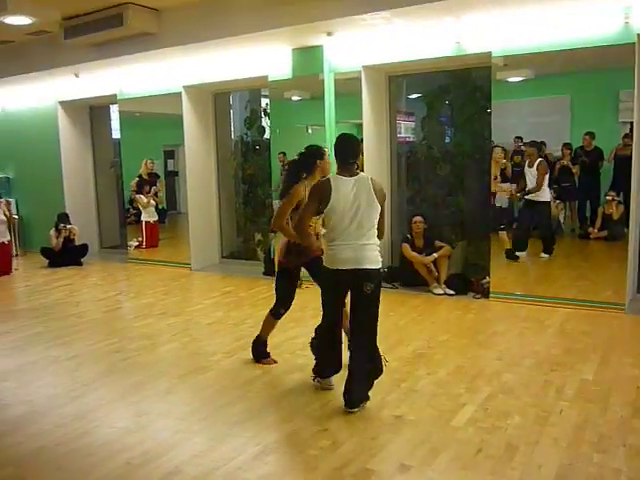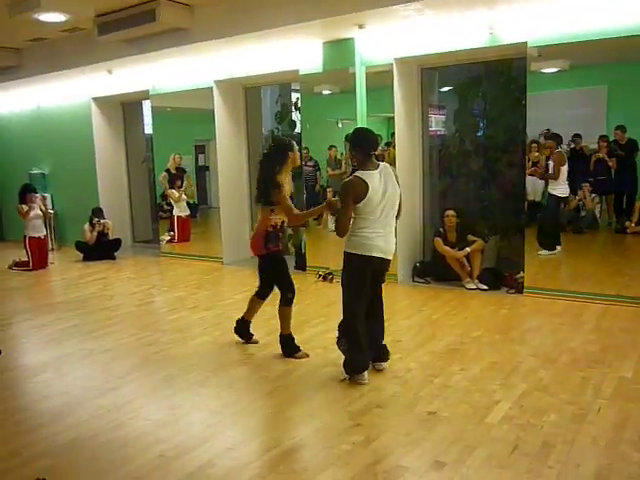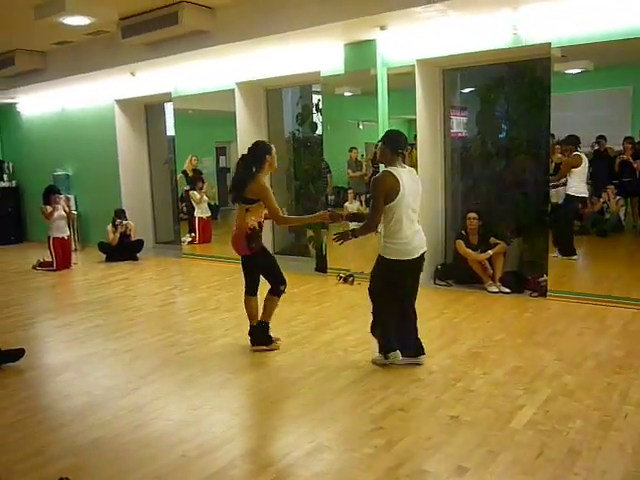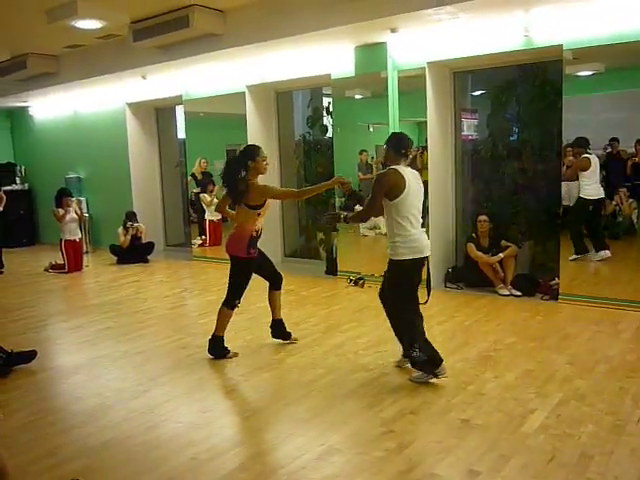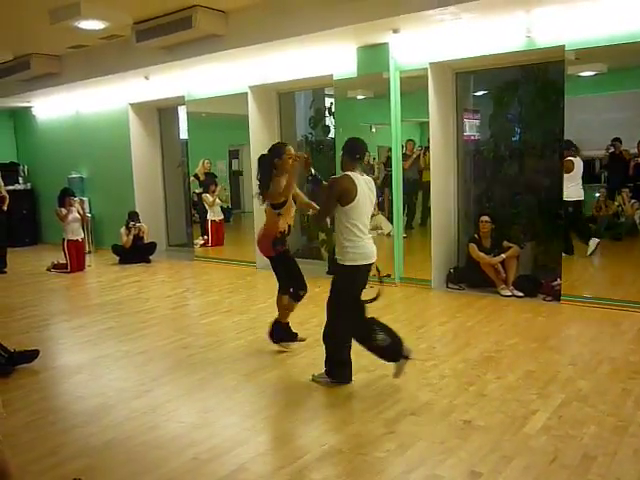
dt=0.4s
person 1, frame 1
left shoulder: (323, 187)
right shoulder: (376, 188)
left elbow: (301, 227)
left wrist: (311, 244)
left hip: (335, 263)
right hip: (368, 264)
left knee: (331, 320)
right knee: (364, 330)
left ankle: (325, 372)
right ankle: (357, 394)
person 1, frame 2
left shoulder: (353, 184)
right shoulder: (390, 172)
left elbow: (342, 230)
left wrist: (337, 216)
left hip: (360, 251)
right hip: (385, 249)
left knee: (354, 309)
right knee: (374, 303)
left ankle: (358, 367)
right ankle: (379, 356)
person 1, frame 3
left shoulder: (383, 180)
right shoulder: (413, 174)
left elbow: (373, 223)
left wrist: (350, 233)
right wrist: (351, 215)
left hip: (395, 252)
right hip: (417, 247)
left knee: (380, 298)
right knee: (405, 301)
left ankle: (391, 349)
right ankle: (412, 351)
person 1, frame 4
left shoulder: (388, 176)
right shoulder: (414, 175)
left elbow: (367, 213)
left wrist: (343, 217)
left hip: (405, 252)
right hip: (418, 247)
left knee: (402, 309)
right knee: (391, 298)
left ankle: (430, 364)
right ankle: (415, 352)
person 1, frame 5
left shoulder: (339, 183)
right shoulder: (369, 182)
left elbow: (322, 216)
left wrist: (313, 216)
left hip: (351, 259)
right hip: (366, 255)
left knee: (348, 316)
right knee: (341, 313)
left ankle: (394, 349)
right ankle: (336, 372)
person 2, frame 1
right shoulder: (299, 189)
right elbow: (277, 224)
left hip: (312, 250)
right hip: (293, 251)
right knee: (283, 304)
right ankle: (259, 348)
person 2, frame 2
left shoulder: (285, 178)
right shoulder: (279, 183)
right elbow: (293, 217)
right wrist: (322, 208)
left hip: (271, 238)
right hip: (267, 241)
left knee: (266, 287)
right knee: (287, 291)
left ankle: (243, 327)
right ankle: (288, 344)
person 2, frame 3
left shoulder: (250, 180)
right shoulder: (259, 184)
right elbow: (281, 219)
left wrist: (266, 214)
right wrist: (316, 217)
left hip: (245, 237)
right hip: (248, 239)
left knee: (253, 285)
right knee: (279, 284)
left ankle: (258, 333)
right ankle: (262, 332)
person 2, frame 4
left shoulder: (240, 185)
right shoulder: (259, 189)
left elbow: (220, 207)
right elbow: (298, 194)
right wrist: (330, 184)
left hip: (245, 242)
right hip: (243, 245)
left knee: (276, 279)
right knee: (234, 296)
left ankle: (278, 328)
right ankle: (216, 344)
person 2, frame 5
left shoulder: (290, 182)
right shoulder: (276, 184)
left elbow: (302, 202)
right elbow: (284, 194)
left wrist: (319, 210)
right wrist: (295, 172)
left hip: (278, 239)
right hip: (273, 241)
left knee: (287, 285)
right knee: (300, 286)
left ankle: (284, 330)
right ankle: (277, 327)
